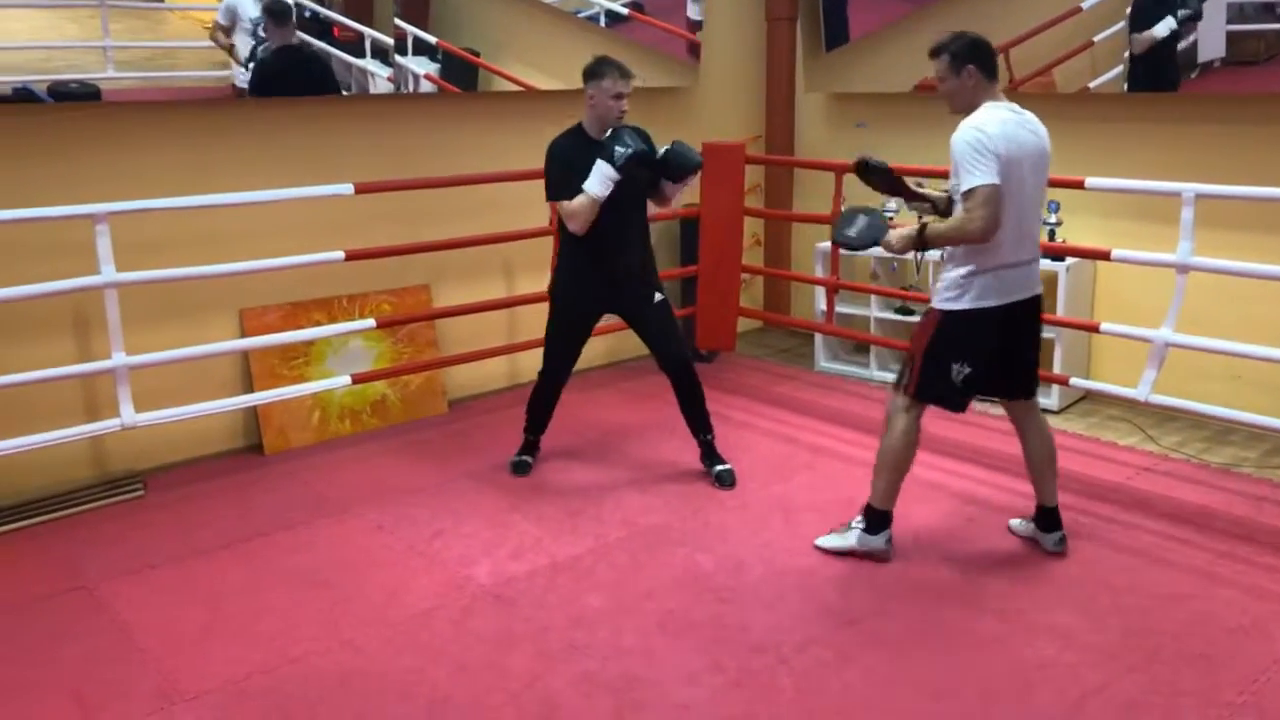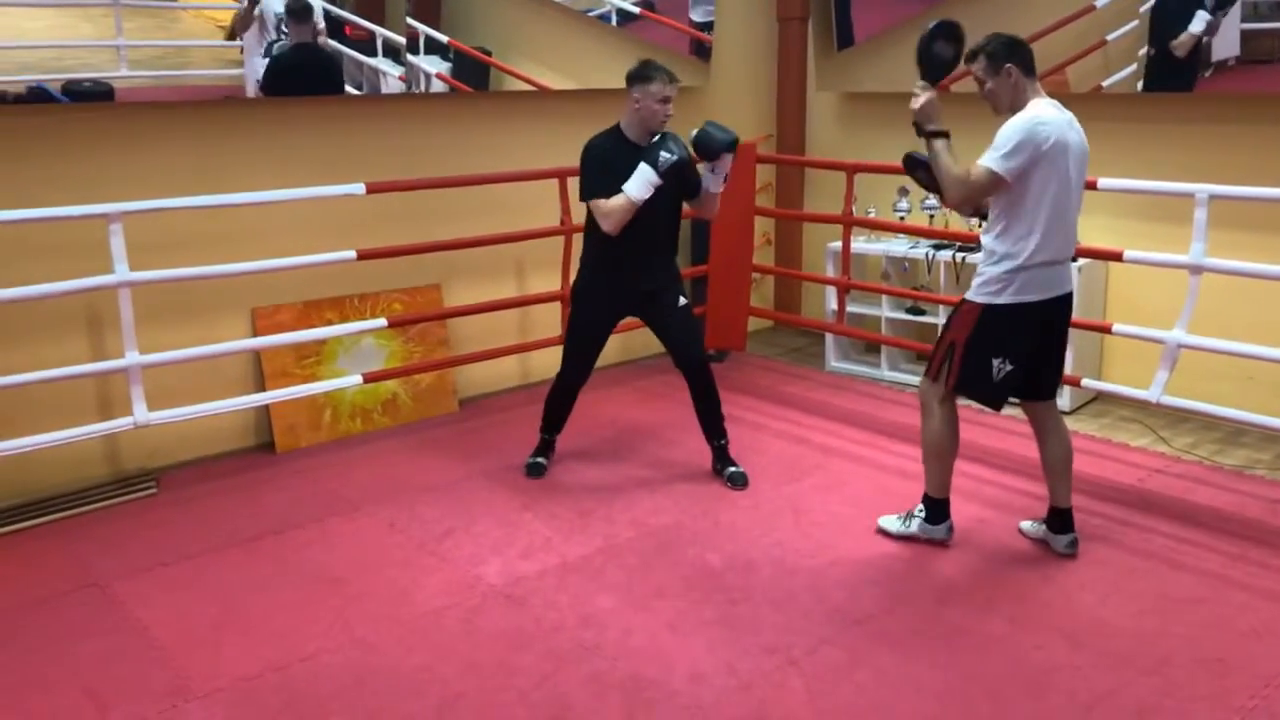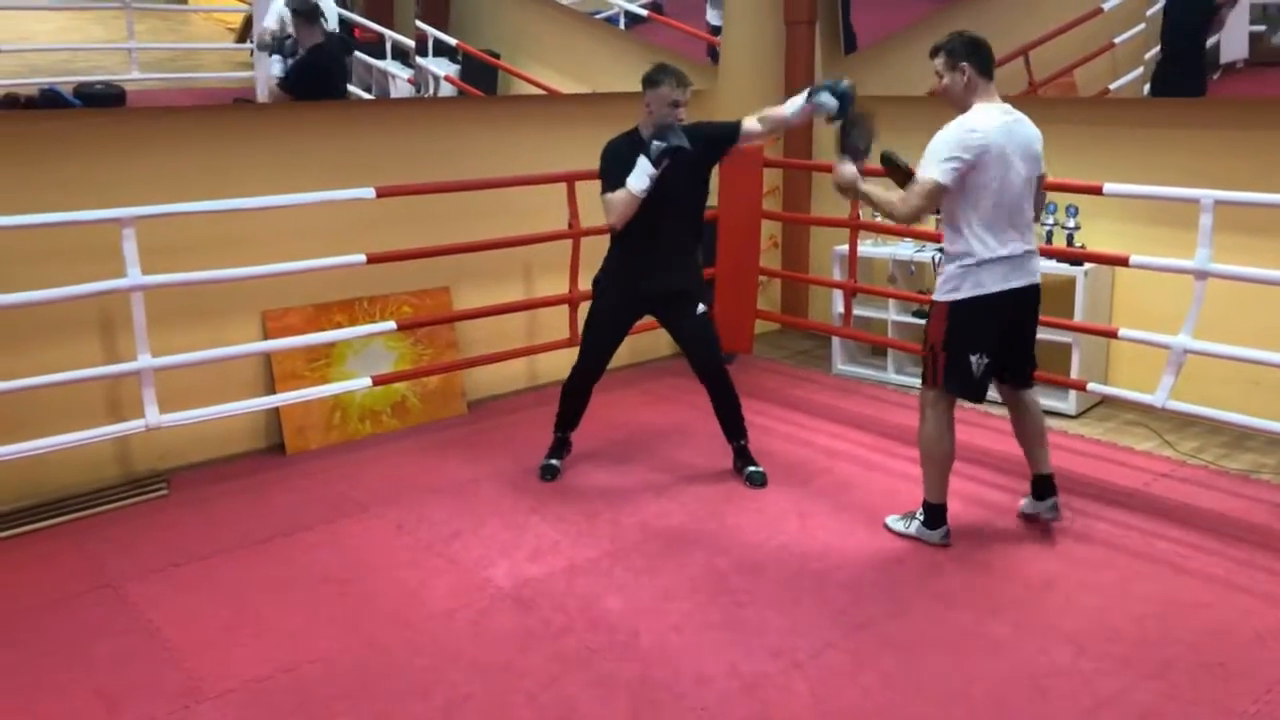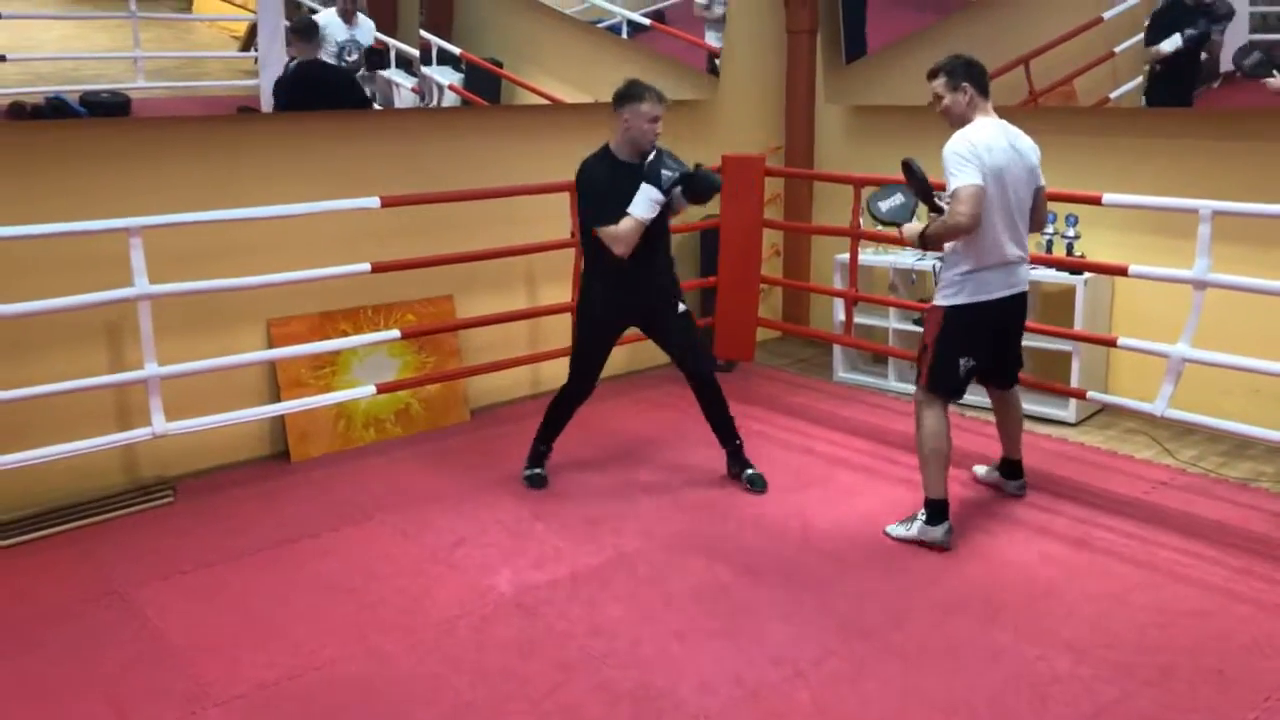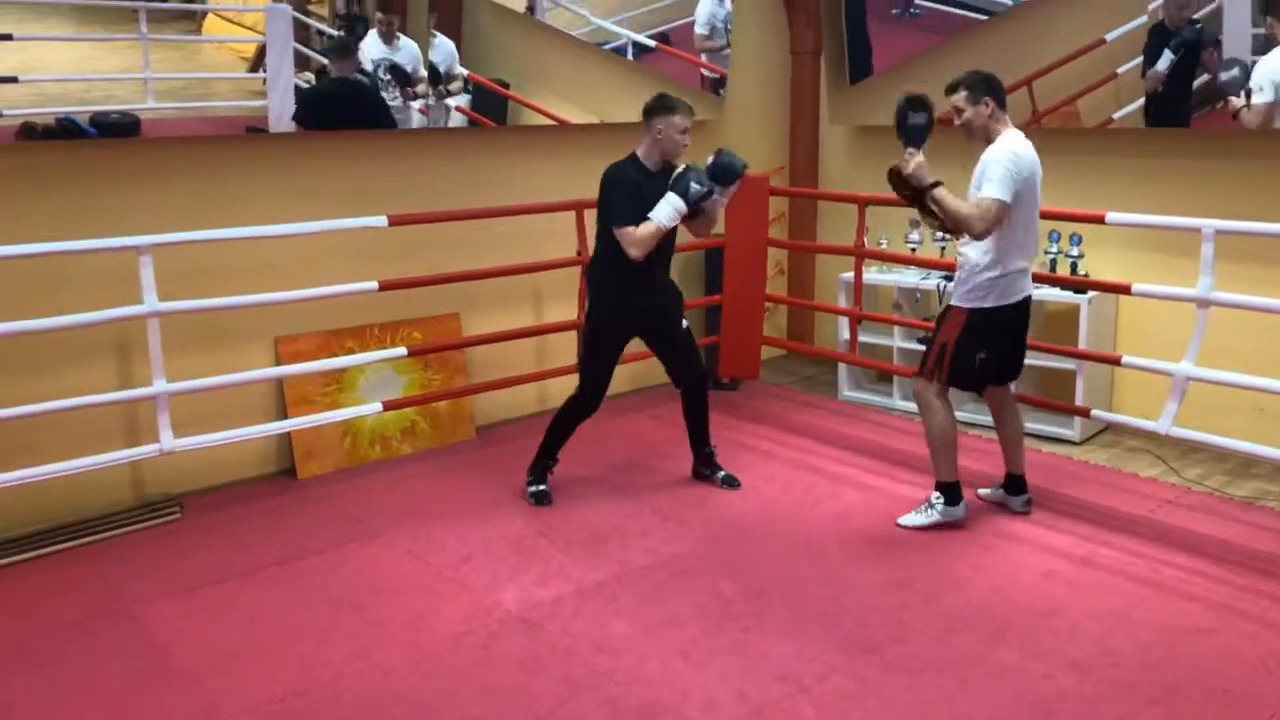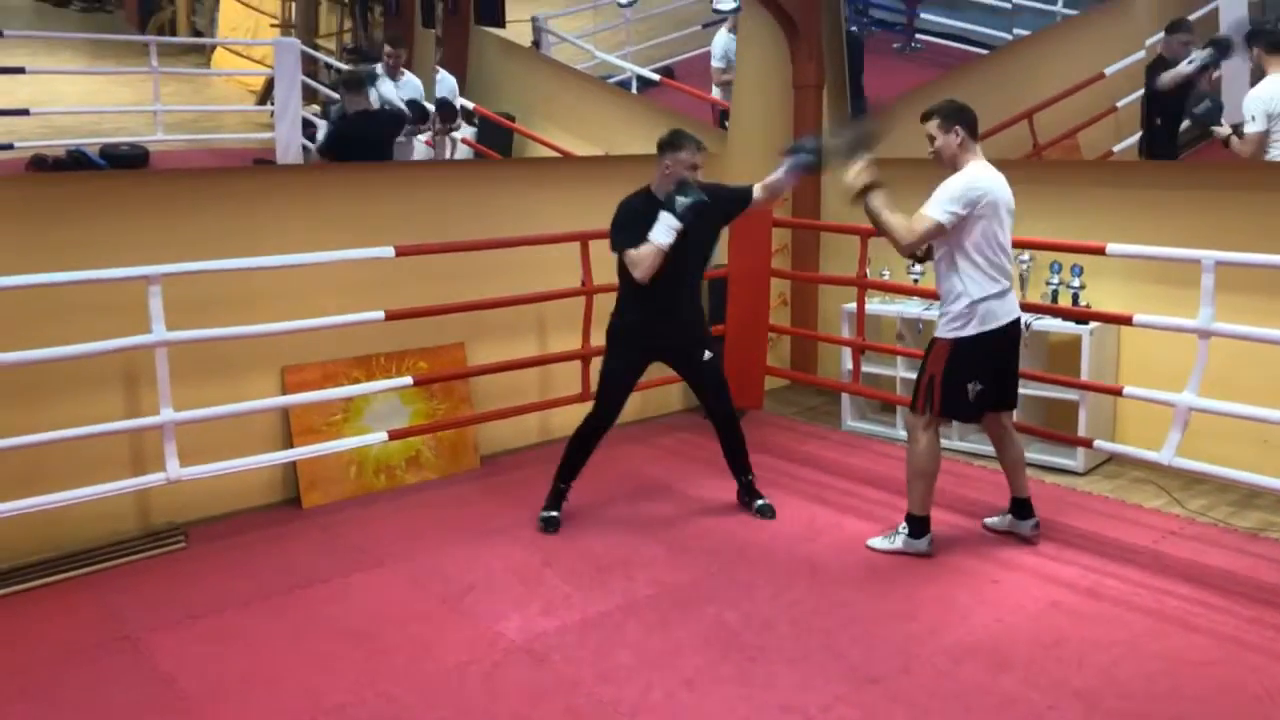
dt=0.4s
person 1, frame 1
left shoulder: (976, 132)
right shoulder: (1034, 128)
left elbow: (980, 225)
left wrist: (919, 235)
right wrist: (945, 202)
left hip: (970, 298)
right hip: (1023, 292)
left knee: (904, 402)
right knee: (1023, 405)
left ankle: (873, 524)
right ankle: (1048, 523)
person 1, frame 2
left shoulder: (1028, 127)
right shoulder: (1068, 125)
left elbow: (960, 193)
left wrist: (932, 128)
right wrist: (986, 202)
left hip: (1005, 294)
right hip: (1053, 290)
left knee: (936, 391)
right knee: (1041, 404)
left ankle: (934, 514)
right ankle: (1060, 524)
person 1, frame 3
left shoulder: (963, 132)
right shoulder: (1027, 130)
left elbow: (909, 209)
left wrist: (856, 183)
left hip: (971, 290)
right hip: (1022, 281)
left knee: (936, 400)
right knee: (1016, 389)
left ankle: (932, 517)
right ankle: (1043, 493)
person 1, frame 4
left shoulder: (964, 144)
right shoulder: (1024, 144)
left elbow: (964, 219)
right elbow: (1037, 217)
left wrist: (923, 233)
left hip: (967, 293)
right hip: (1012, 287)
left knee: (929, 398)
right knee: (1002, 384)
left ankle: (934, 515)
right ankle: (1011, 470)
person 1, frame 5
left shoulder: (1002, 154)
right shoulder: (1018, 150)
left elbow: (981, 225)
left wrist: (928, 183)
right wrist: (952, 218)
left hip: (982, 298)
right hip: (1009, 295)
left knee: (929, 387)
right knee: (997, 391)
left ankle: (948, 498)
right ankle: (1015, 488)
person 1, frame 6
left shoulder: (963, 184)
right shoulder: (993, 181)
left elbow: (911, 238)
left wrist: (869, 190)
right wrist: (924, 244)
left hip: (968, 327)
right hip: (1001, 320)
left knee: (922, 421)
right knee: (996, 418)
left ankle: (916, 529)
right ankle: (1022, 513)
person 2, frame 1
left shoulder: (637, 141)
right shoulder: (564, 149)
left elbow: (662, 200)
right elbow: (575, 221)
left wrist: (674, 177)
right wrist: (608, 167)
left hip: (636, 276)
right hip: (580, 281)
left knee: (678, 360)
right knee: (555, 370)
left ankle: (709, 449)
right ankle: (530, 442)
person 2, frame 2
left shoulder: (669, 150)
right shoulder: (601, 150)
left elbow: (706, 210)
right elbow: (609, 221)
left wrist: (717, 168)
right wrist: (650, 171)
left hip: (660, 280)
right hip: (603, 283)
left knee: (696, 363)
right knee: (574, 371)
left ankle: (720, 452)
right ankle: (545, 442)
person 2, frame 3
left shoulder: (703, 139)
right shoulder: (619, 149)
left elbow: (760, 124)
right elbow: (615, 216)
left wrist: (812, 101)
right wrist: (649, 163)
left hip: (680, 282)
right hip: (623, 281)
left knee: (711, 369)
right knee: (589, 366)
left ankle: (741, 452)
right ankle: (560, 443)
person 2, frame 4
left shoulder: (654, 160)
right shoulder: (595, 172)
right elbow: (620, 244)
left wrist: (689, 194)
right wrist: (651, 190)
left hip: (658, 289)
right hip: (605, 296)
left knee: (701, 370)
right knee: (580, 383)
left ankle: (737, 456)
right ankle: (538, 453)
person 2, frame 5
left shoulder: (671, 176)
right shoulder: (621, 177)
left elbow: (702, 228)
right elbow: (635, 247)
left wrist: (721, 189)
right wrist: (674, 199)
left hip: (659, 299)
right hip: (614, 304)
left knee: (694, 379)
right knee: (590, 395)
left ankle: (704, 460)
right ankle: (540, 468)
person 2, frame 6
left shoulder: (703, 198)
right shoulder: (632, 209)
left elbow: (764, 193)
right elbow: (638, 271)
left wrist: (796, 164)
right wrist: (670, 219)
left hip: (687, 327)
right hip: (634, 330)
left knee: (722, 410)
right knee: (601, 417)
left ankle: (747, 487)
right ankle: (556, 496)
